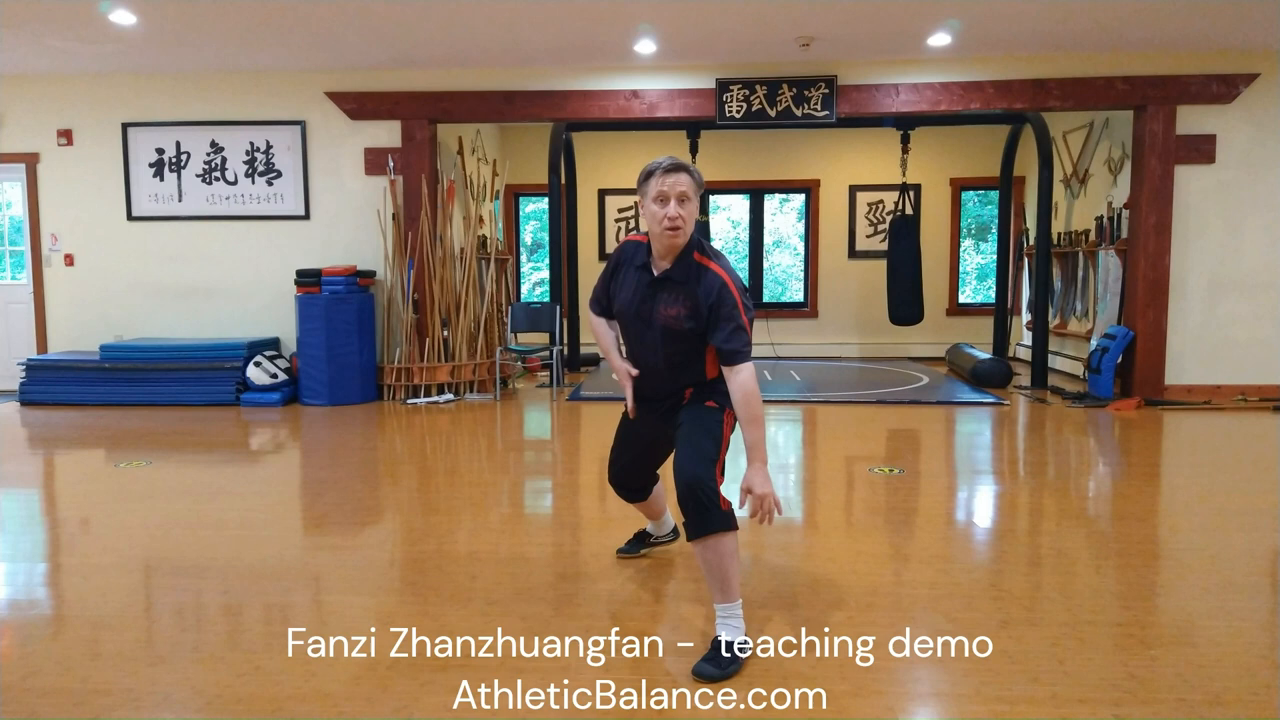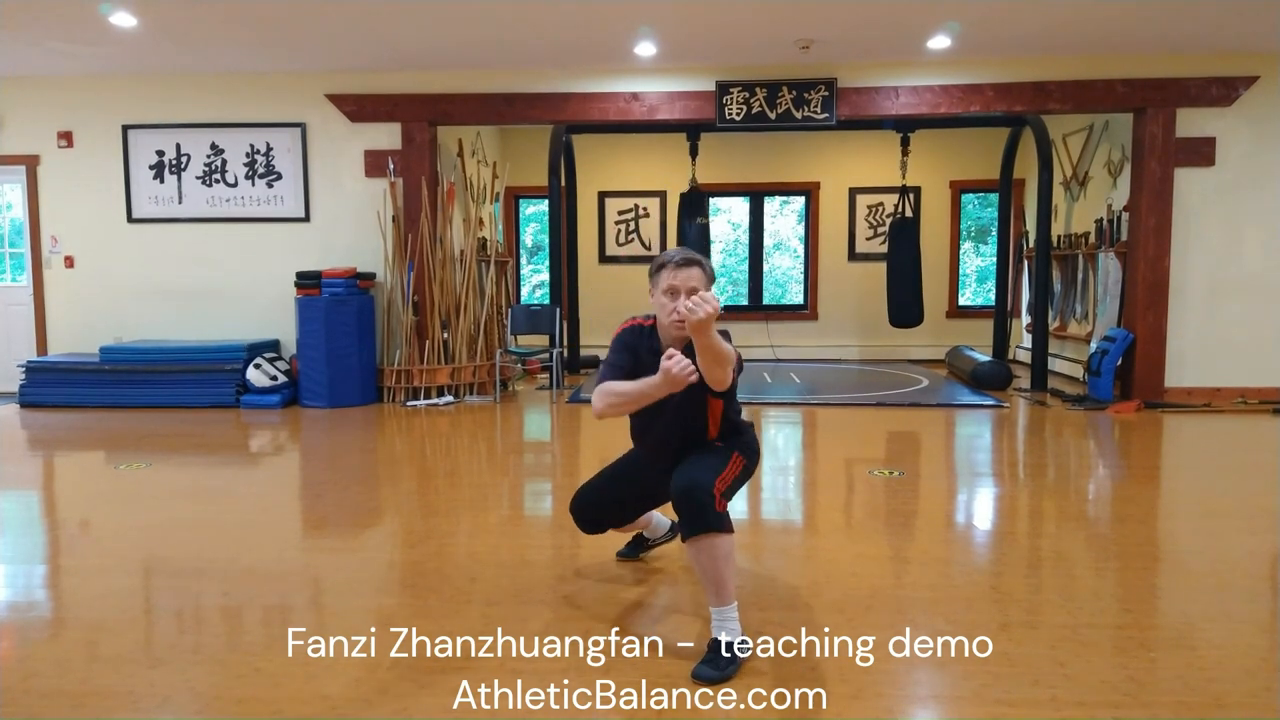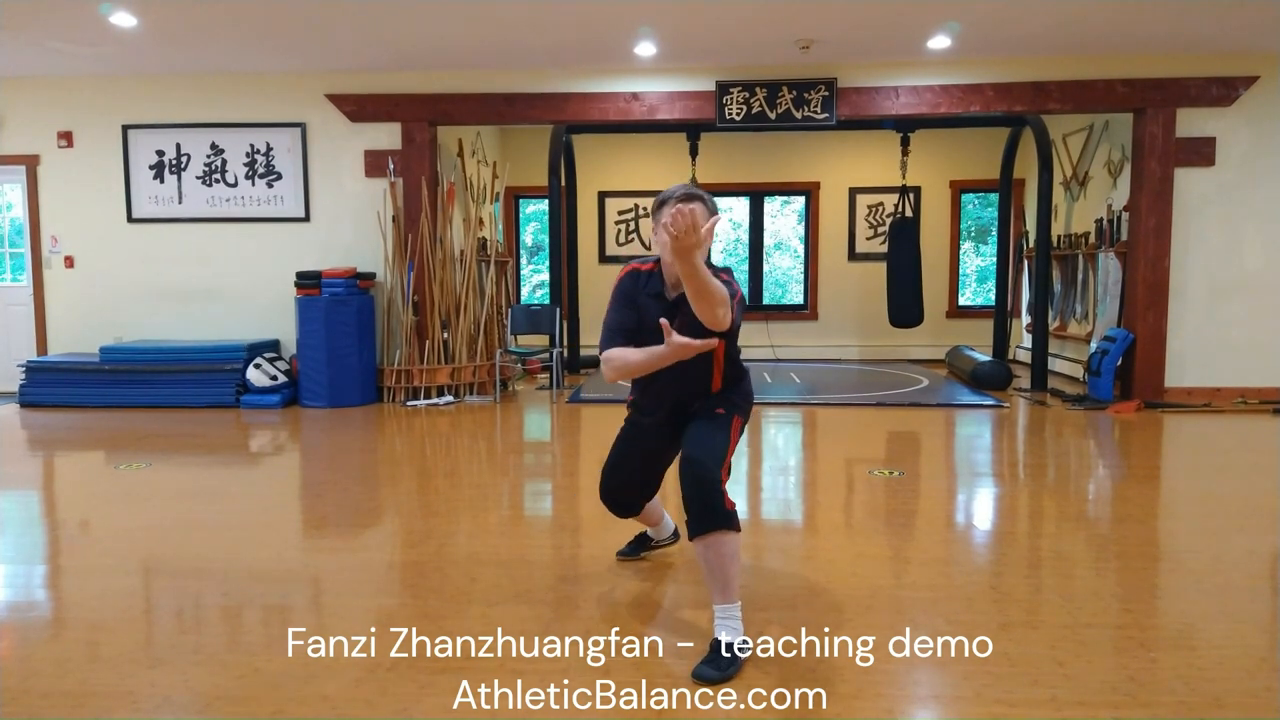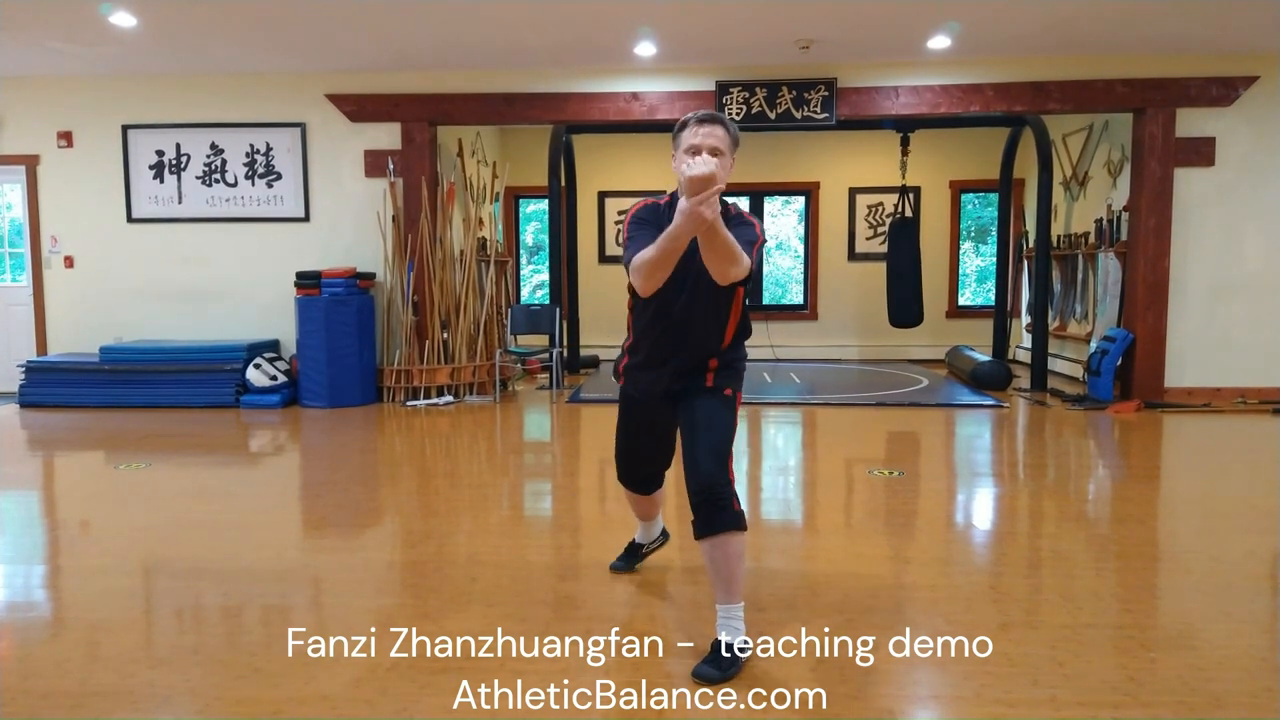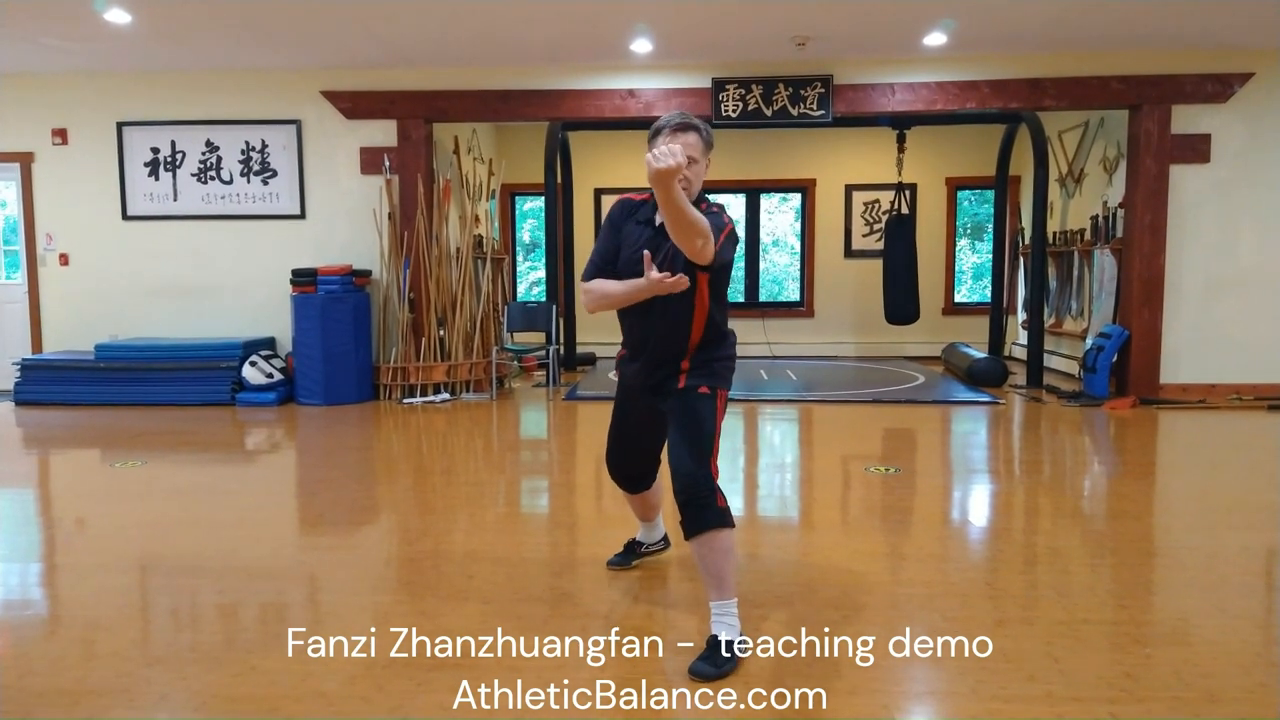
dt=1s
person 1, frame 1
left shoulder: (714, 278)
right shoulder: (627, 255)
left elbow: (739, 369)
right elbow: (598, 314)
left wrist: (757, 462)
right wrist: (614, 359)
left hip: (704, 397)
right hip: (648, 394)
left knee: (696, 487)
right knee: (625, 476)
left ankle: (732, 632)
right ankle: (661, 528)
person 1, frame 2
left shoulder: (715, 346)
right shoulder: (632, 335)
left elbow: (720, 374)
right elbow: (601, 403)
left wrist: (704, 332)
right wrist: (662, 383)
left hip: (720, 450)
right hip: (656, 455)
left knee: (694, 490)
right knee: (586, 511)
left ankle: (728, 634)
right ankle: (657, 528)
person 1, frame 3
left shoulder: (722, 283)
right shoulder: (633, 280)
left elbow: (715, 316)
right elbow: (611, 366)
left wrist: (689, 258)
right wrist: (670, 352)
left hip: (716, 402)
right hip: (653, 406)
left knee: (702, 481)
right knee: (617, 493)
left ankle: (730, 634)
right ankle: (661, 531)
person 1, frame 4
left shoulder: (743, 224)
right shoulder: (646, 215)
left elbow: (729, 272)
right elbow: (644, 278)
left wrist: (707, 214)
right wrist: (682, 224)
left hip: (711, 374)
right hip: (644, 372)
left knee: (710, 485)
right knee: (636, 475)
left ankle: (732, 635)
right ankle: (650, 534)
person 1, frame 5
left shoulder: (716, 222)
right shoulder: (624, 213)
left elbow: (694, 244)
right elbow: (590, 296)
left wrist: (667, 188)
right wrist: (648, 286)
left hip: (698, 370)
right hip: (640, 366)
left knee: (694, 481)
right knee: (627, 468)
left ankle: (727, 629)
right ankle: (652, 536)
